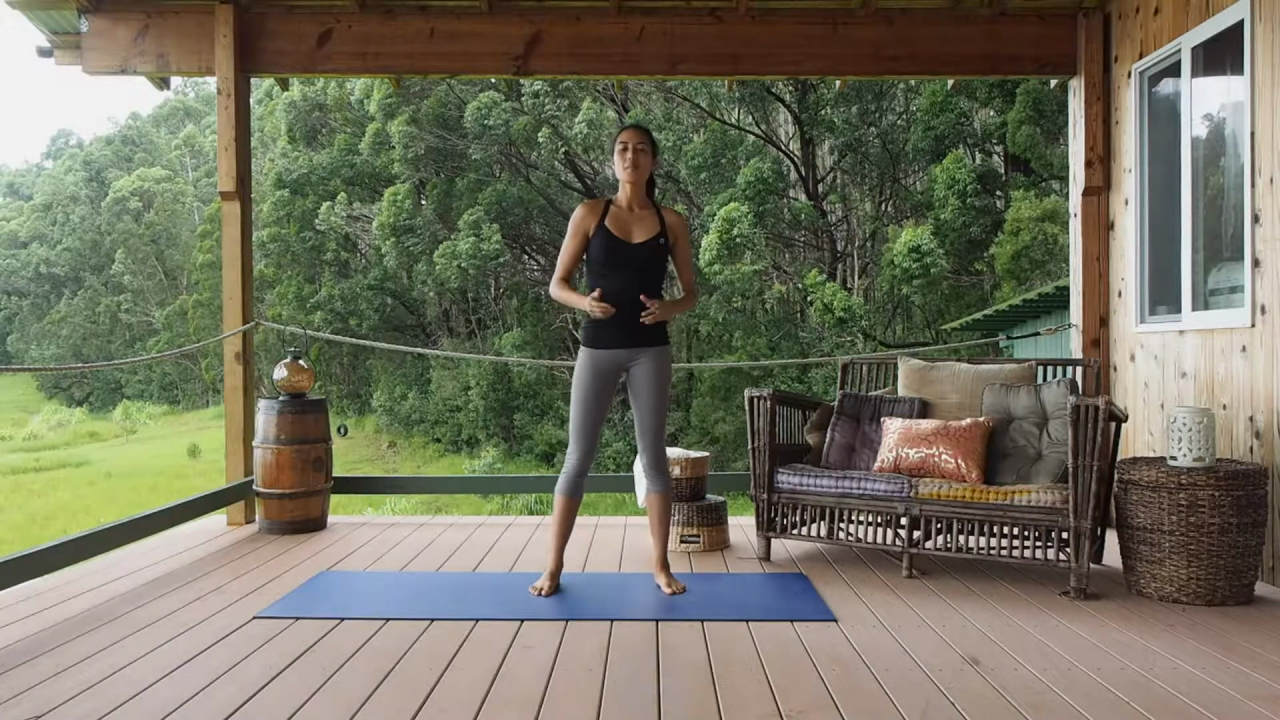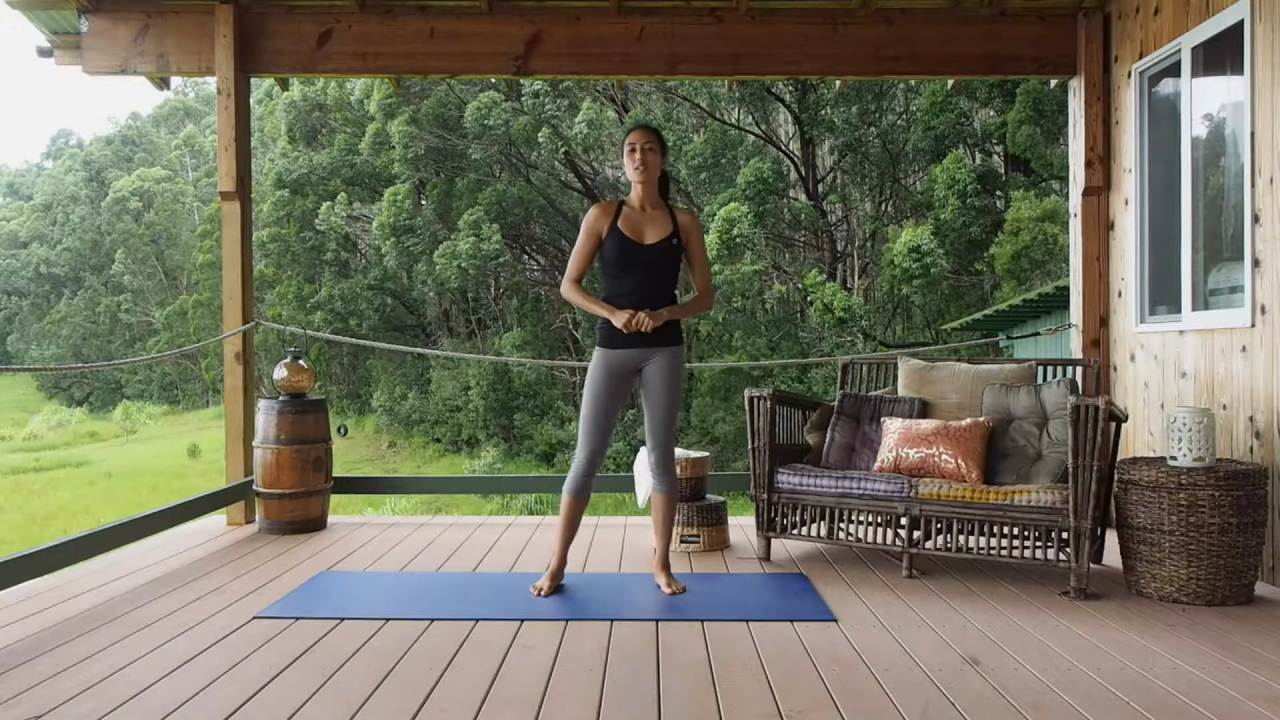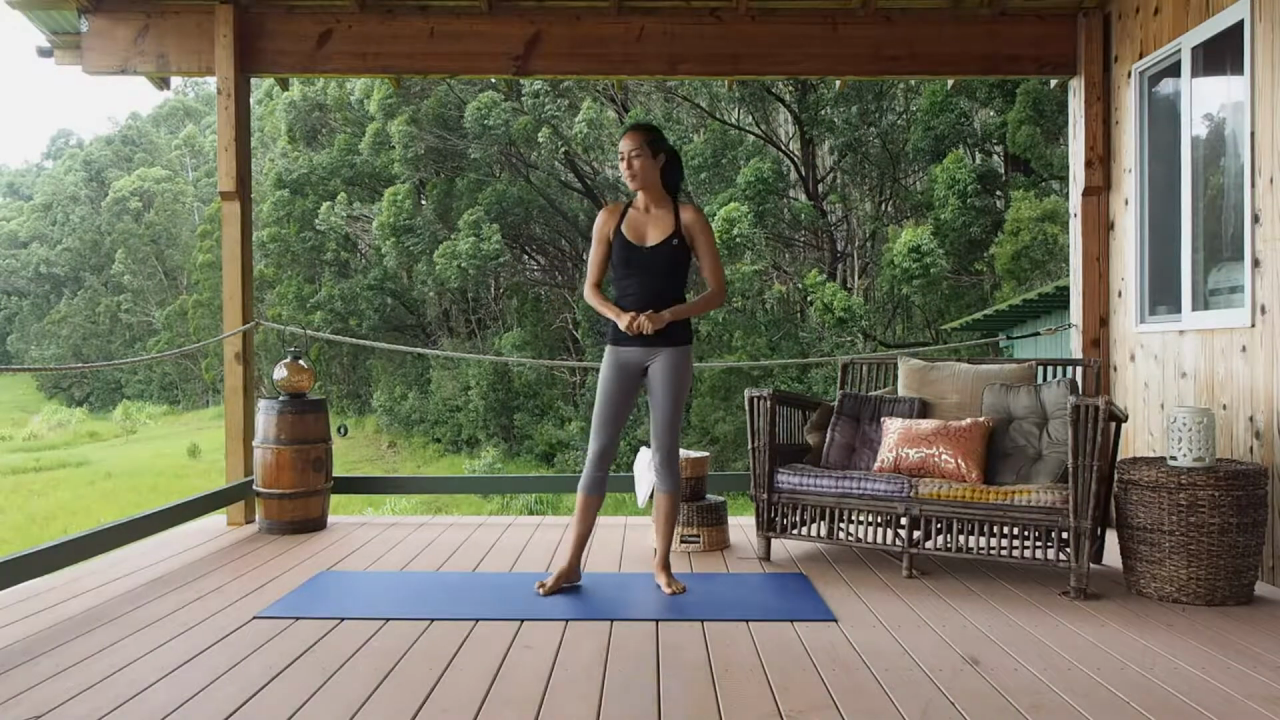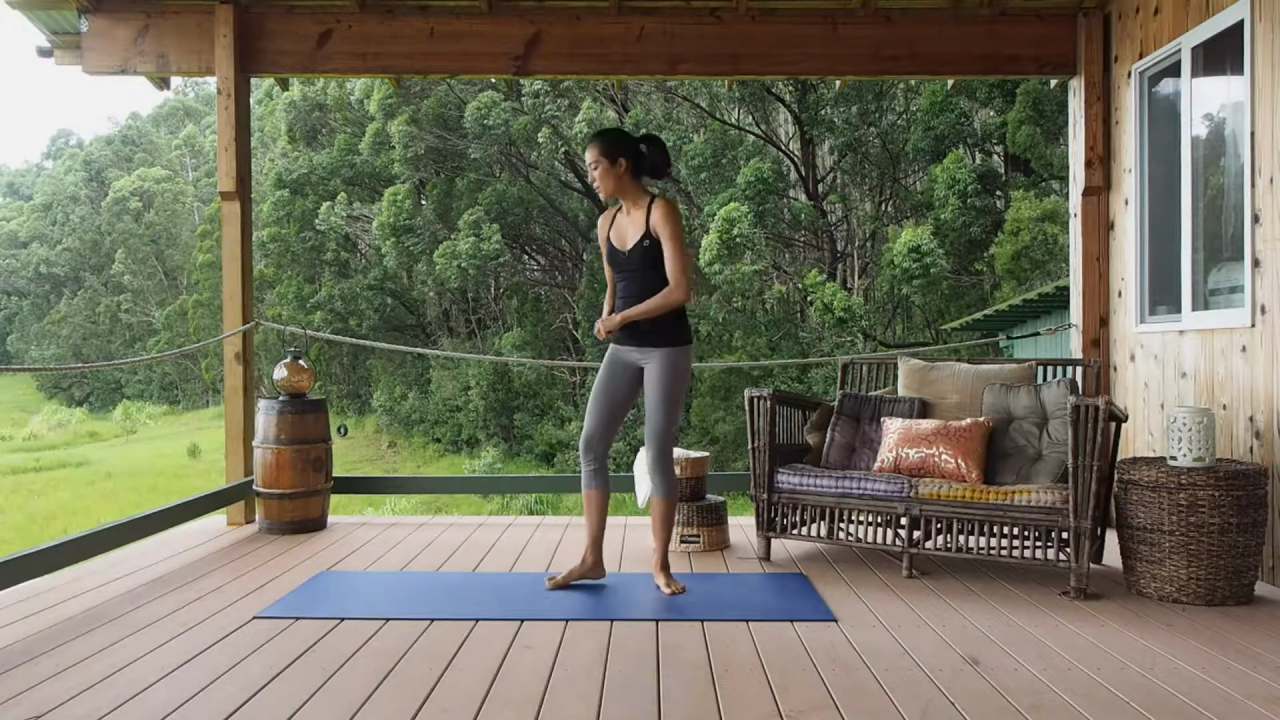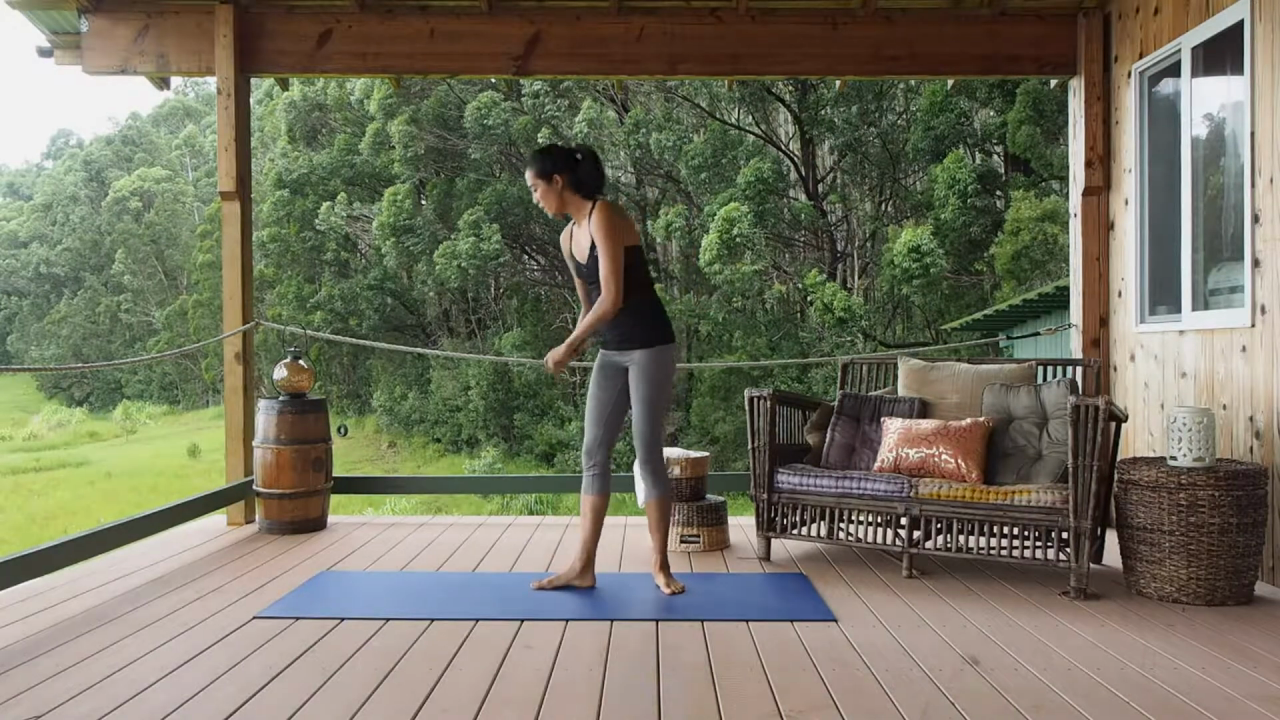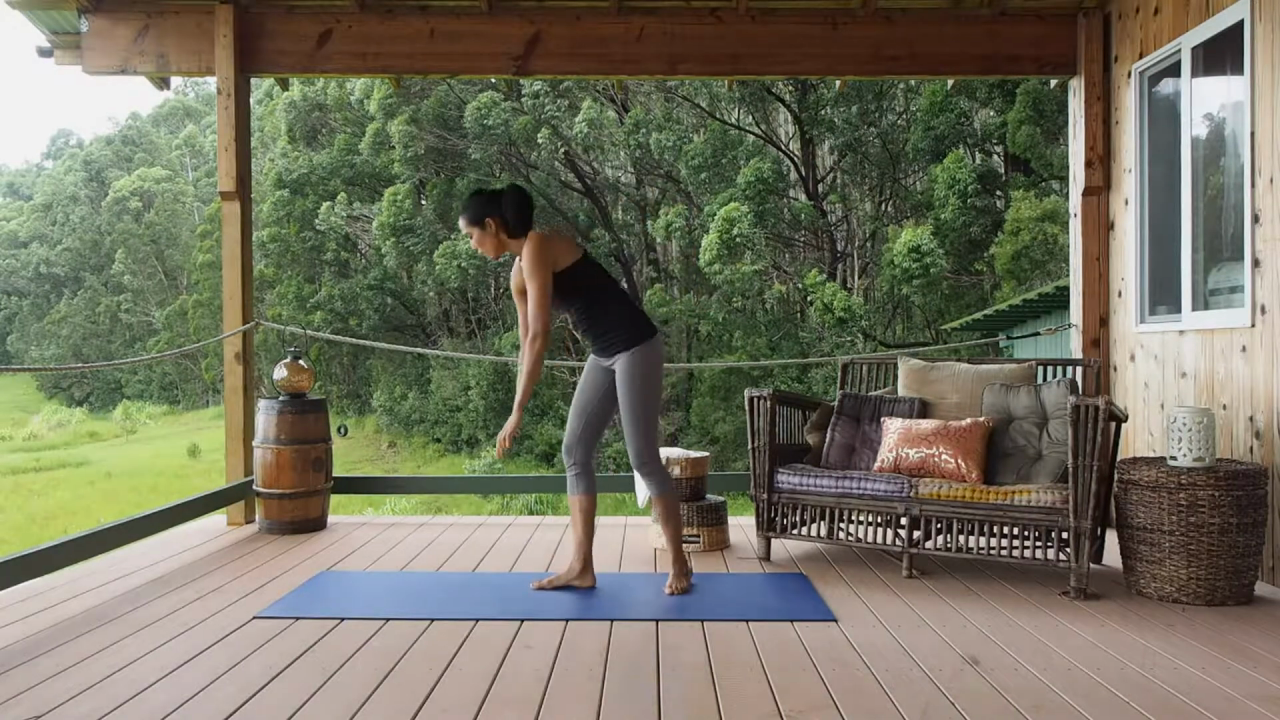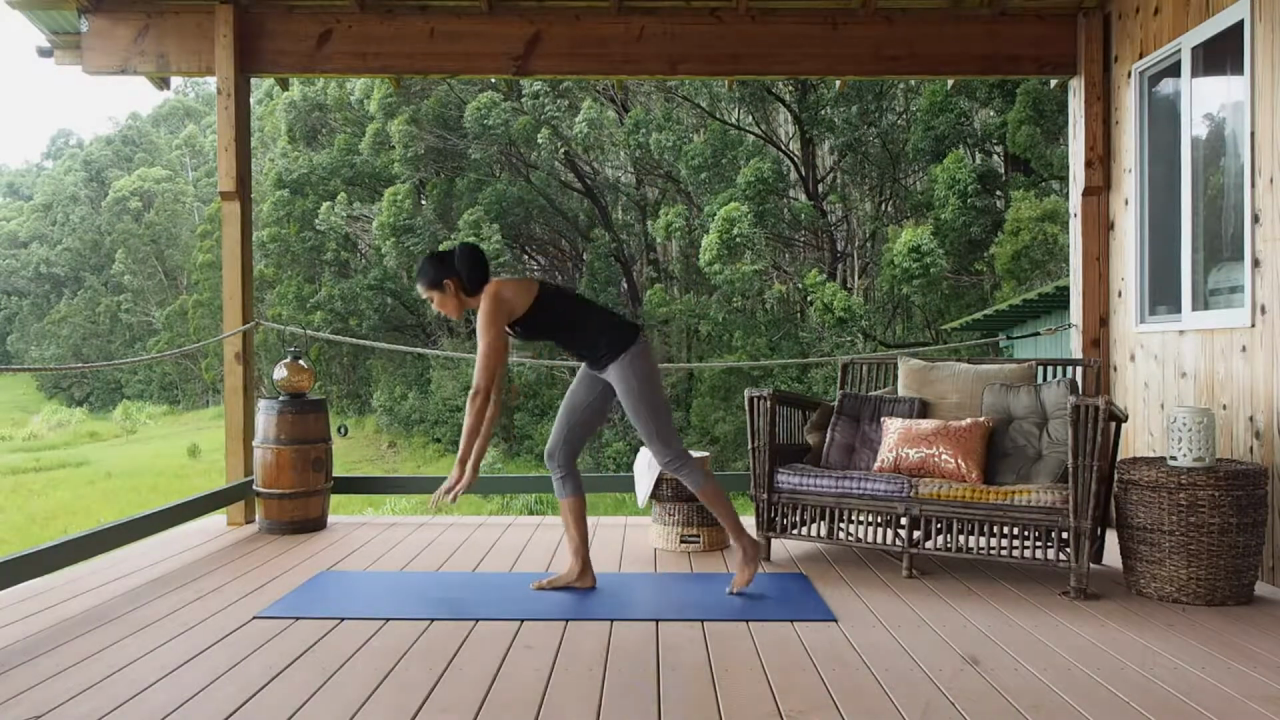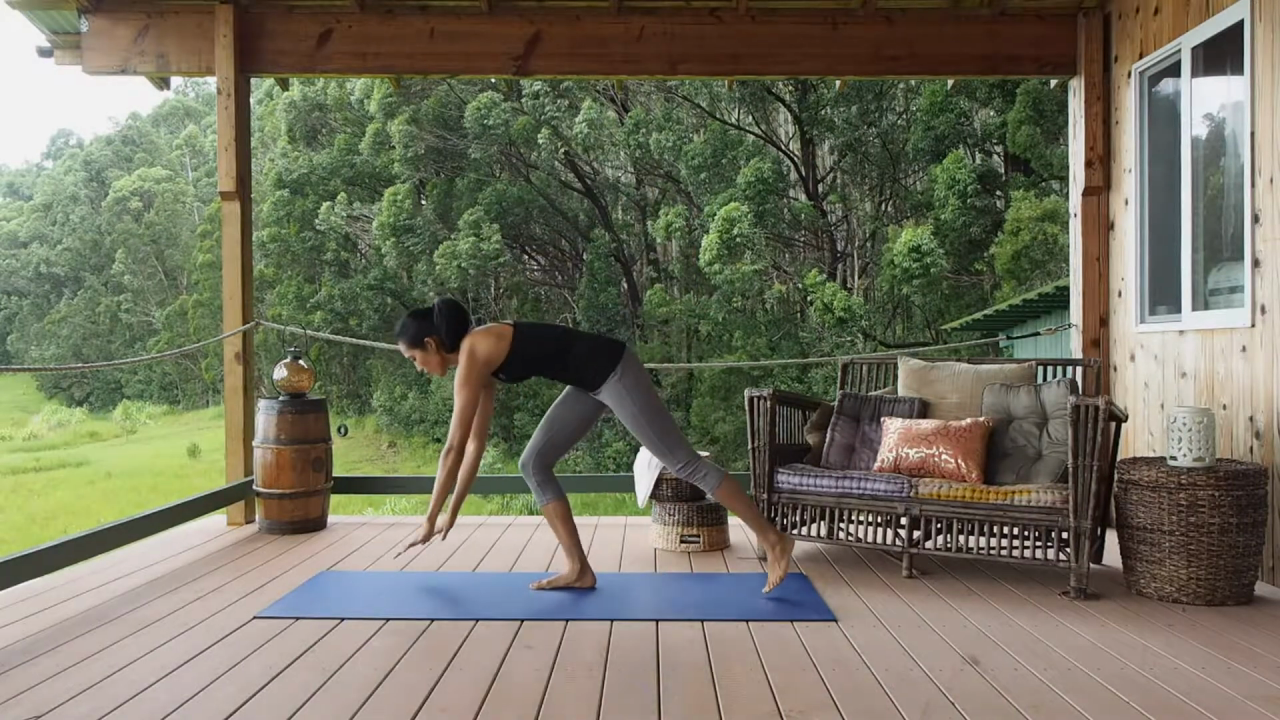
dt=0.3s
person 1, frame 1
left shoulder: (672, 222)
right shoulder: (589, 214)
left elbow: (690, 292)
right elbow: (557, 283)
left wrist: (668, 308)
right wrist: (585, 302)
left hip: (650, 350)
right hip: (598, 347)
left knee: (653, 455)
right knee: (579, 456)
left ankle: (660, 564)
right ankle: (553, 565)
person 1, frame 2
left shoulder: (684, 221)
right shoulder: (603, 215)
left elbow: (705, 295)
right elbow: (570, 285)
left wrist: (664, 313)
right wrist: (613, 313)
left hip: (664, 350)
right hip: (612, 348)
left knee: (661, 455)
right knee: (588, 454)
left ankle: (661, 564)
right ankle: (557, 564)
person 1, frame 3
left shoulder: (688, 217)
right shoulder: (609, 218)
left elbow: (717, 291)
right elbow: (591, 288)
left wrist: (666, 316)
right wrist: (619, 316)
left hip: (670, 348)
right hip: (621, 348)
left knee: (664, 454)
right knee: (599, 452)
left ankle: (661, 564)
right ankle: (572, 562)
person 1, frame 4
left shoulder: (662, 212)
right shoulder: (606, 222)
left elbow: (681, 290)
left wrist: (622, 317)
right wrist: (607, 319)
left hip: (667, 348)
right hip: (623, 349)
left knee: (658, 455)
right knee: (591, 445)
left ankle: (660, 565)
right ankle: (592, 559)
person 1, frame 5
left shoulder: (605, 217)
right shoulder: (568, 235)
left elbow: (612, 298)
left wrist: (566, 347)
right wrist: (575, 346)
left hip: (651, 347)
right hip: (613, 351)
left knee: (648, 456)
right knee: (594, 452)
left ankle: (661, 565)
right ankle: (583, 567)
person 1, frame 6
left shoulder: (538, 247)
right shoulder: (520, 271)
left elbow: (540, 337)
right elbow: (528, 341)
left wrist: (518, 413)
right wrist: (519, 409)
left hip: (635, 346)
right hip: (604, 354)
left knee: (644, 458)
right knee: (575, 452)
left ankle: (678, 561)
right ankle: (581, 567)
person 1, frame 7
left shoulder: (494, 299)
right shoulder: (492, 312)
left elbow: (479, 391)
right elbow: (491, 395)
left wrist: (460, 467)
right wrist: (472, 465)
left hip: (624, 353)
right hip: (599, 362)
left knee: (672, 458)
right knee: (558, 456)
left ankle: (744, 545)
right ankle: (580, 569)
person 1, frame 8
left shoulder: (471, 354)
right shoulder: (479, 356)
left elbow: (454, 447)
right elbow: (474, 442)
left wrist: (430, 520)
right wrist: (452, 511)
left hip: (614, 373)
right hip: (591, 381)
left knee: (684, 463)
right knee: (533, 464)
left ankle: (773, 541)
right ankle: (578, 569)
